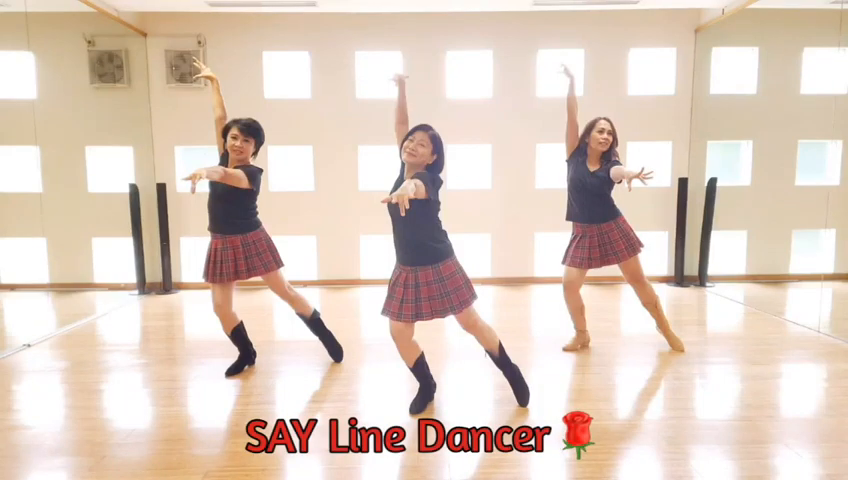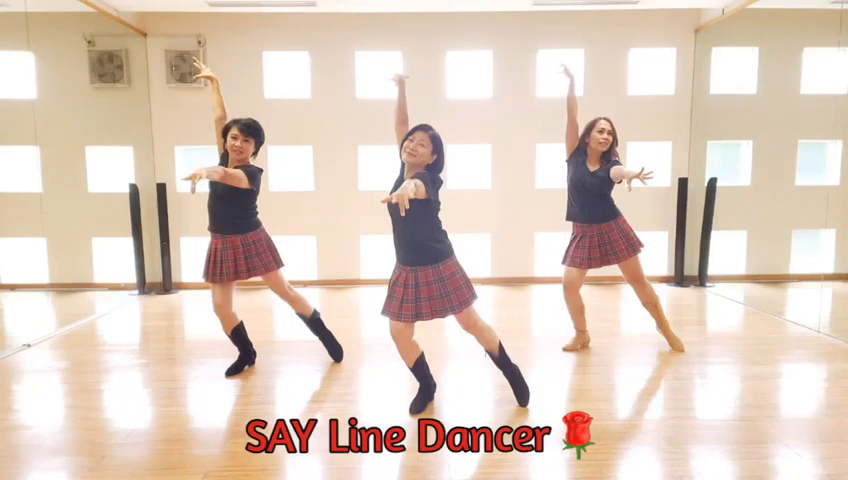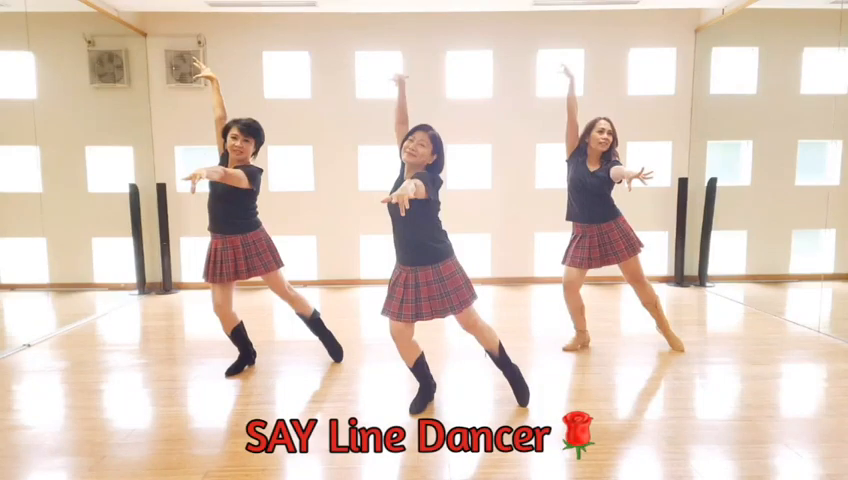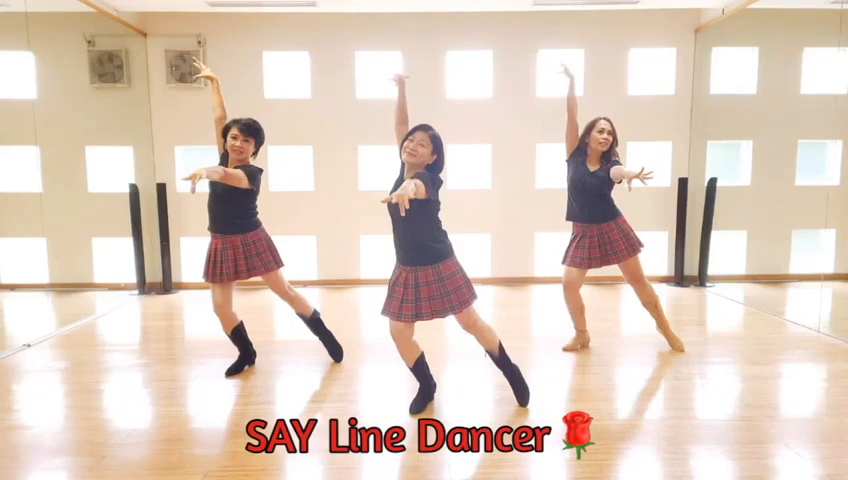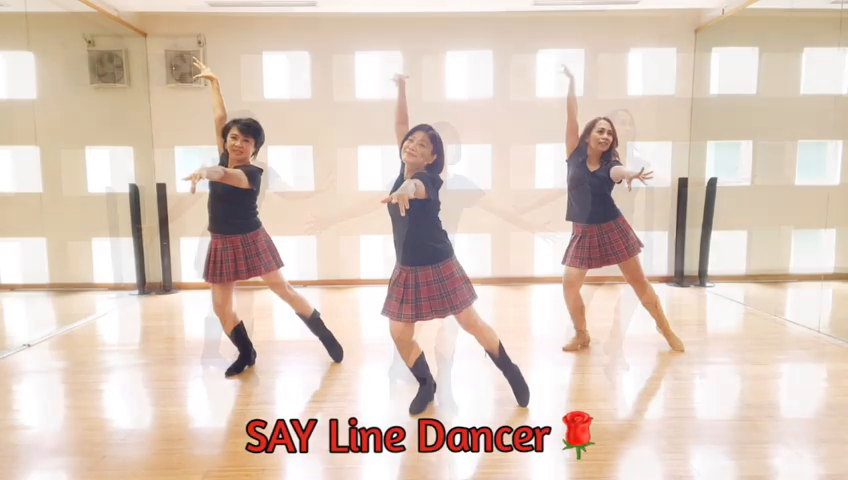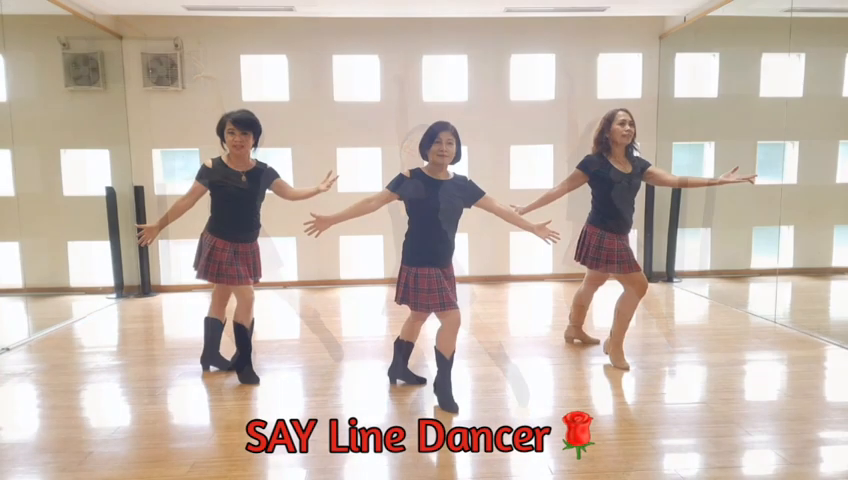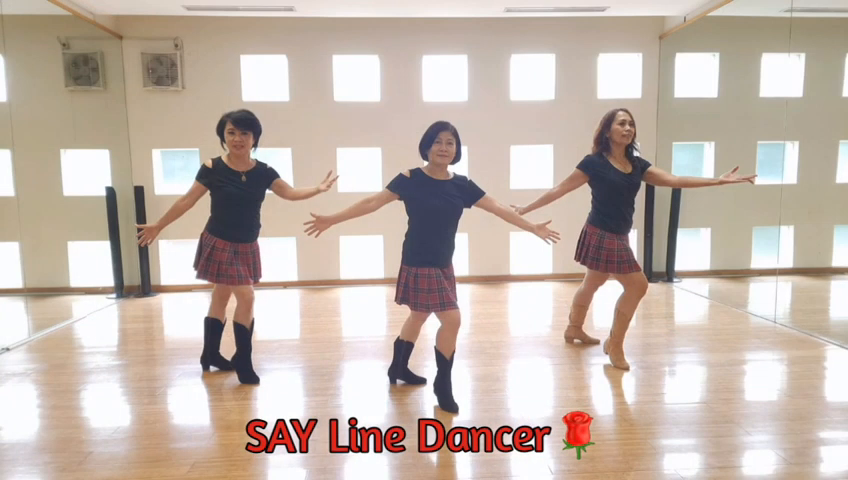
dt=0.4s
person 1, frame 1
left shoulder: (427, 179)
right shoulder: (404, 172)
left elbow: (418, 189)
right elbow: (400, 125)
left wrist: (406, 189)
right wrist: (401, 88)
left hip: (439, 266)
right hip: (408, 269)
left knee: (471, 323)
right knee: (399, 332)
left ankle: (512, 373)
right ankle: (426, 386)
person 1, frame 2
left shoulder: (428, 179)
right shoulder: (404, 171)
left elbow: (418, 187)
right elbow: (400, 125)
left wrist: (407, 188)
right wrist: (401, 89)
left hip: (439, 266)
right hip: (407, 269)
left knee: (471, 323)
right knee: (399, 333)
left ankle: (511, 372)
right ankle: (426, 386)
person 1, frame 3
left shoulder: (428, 179)
right shoulder: (404, 172)
left elbow: (418, 189)
right elbow: (400, 125)
left wrist: (406, 190)
right wrist: (401, 88)
left hip: (439, 266)
right hip: (408, 270)
left knee: (471, 323)
right knee: (399, 332)
left ankle: (511, 372)
right ankle: (426, 386)
person 1, frame 4
left shoulder: (428, 179)
right shoulder: (404, 171)
left elbow: (418, 188)
right elbow: (400, 125)
left wrist: (406, 189)
right wrist: (401, 89)
left hip: (439, 266)
right hip: (407, 270)
left knee: (471, 323)
right knee: (399, 332)
left ankle: (511, 372)
right ankle: (426, 386)
person 1, frame 5
left shoulder: (428, 179)
right shoulder: (404, 172)
left wrist: (406, 190)
left hip: (439, 266)
right hip: (408, 270)
left knee: (471, 323)
right knee: (399, 332)
left ankle: (511, 372)
right ankle: (426, 385)
person 1, frame 6
left shoulder: (461, 184)
right shoulder: (411, 178)
left elbow: (497, 208)
right elbow: (373, 202)
left wrist: (533, 228)
right wrist: (331, 220)
left hip: (442, 265)
right hip: (418, 265)
left knee: (419, 316)
right knee: (451, 319)
left ankle: (398, 368)
right ankle: (443, 384)
person 1, frame 7
left shoulder: (462, 185)
right shoulder: (410, 179)
left elbow: (498, 208)
right elbow: (372, 202)
left wrist: (532, 227)
right wrist: (331, 219)
left hip: (443, 265)
right hip: (418, 264)
left knee: (419, 316)
right knee: (451, 319)
left ankle: (398, 368)
right ankle: (443, 384)
person 2, frame 1
left shoulder: (252, 173)
right shoulder: (225, 159)
left elbow: (225, 176)
right elbow: (220, 118)
left wrist: (205, 171)
right wrist: (214, 82)
left hip: (250, 240)
right hip: (222, 244)
left knee: (285, 291)
right knee: (221, 307)
left ankle: (325, 336)
right ankle: (246, 353)
person 2, frame 2
left shoulder: (251, 173)
right shoulder: (225, 159)
left elbow: (226, 176)
right elbow: (220, 118)
left wrist: (206, 171)
right wrist: (214, 82)
left hip: (250, 240)
right hip: (223, 243)
left knee: (285, 291)
right knee: (221, 306)
left ankle: (325, 336)
right ankle: (246, 353)
person 2, frame 3
left shoulder: (252, 173)
right shoulder: (225, 160)
left elbow: (226, 176)
right elbow: (220, 118)
left wrist: (205, 171)
right wrist: (214, 82)
left hip: (251, 240)
right hip: (222, 244)
left knee: (285, 291)
right knee: (221, 306)
left ankle: (325, 336)
right ankle: (246, 353)
person 2, frame 4
left shoulder: (252, 173)
right shoulder: (225, 160)
left elbow: (226, 176)
right elbow: (220, 118)
left wrist: (206, 171)
right wrist: (214, 83)
left hip: (250, 240)
right hip: (223, 244)
left knee: (284, 290)
right knee: (221, 306)
left ankle: (325, 336)
right ankle: (246, 353)
person 2, frame 5
left shoulder: (253, 173)
right shoulder: (224, 161)
left elbow: (226, 176)
right elbow: (220, 118)
left wrist: (206, 172)
right wrist: (214, 82)
left hip: (249, 240)
right hip: (222, 244)
left knee: (284, 290)
right knee: (221, 306)
left ankle: (326, 336)
right ankle: (246, 353)
person 2, frame 6
left shoulder: (264, 172)
right shoulder: (212, 168)
left elbow: (290, 193)
right elbow: (187, 201)
left wrist: (317, 189)
right wrist: (158, 225)
left hip: (247, 246)
right hip: (219, 244)
left knee: (222, 297)
right knee: (245, 297)
left ankle: (211, 355)
right ankle: (243, 360)
person 2, frame 7
left shoulder: (264, 172)
right shoulder: (212, 168)
left elbow: (290, 193)
right elbow: (187, 201)
left wrist: (318, 189)
right wrist: (158, 226)
left hip: (247, 247)
right hip: (219, 244)
left knee: (221, 297)
right knee: (245, 297)
left ankle: (211, 355)
right ankle: (243, 362)
person 3, frame 1
left shoulder: (610, 165)
right shoulder: (575, 156)
left elbow: (619, 172)
right elbow: (571, 115)
left wrist: (630, 175)
right wrist: (571, 81)
left hip: (612, 228)
right hip: (583, 232)
left knee: (638, 280)
right knee: (569, 284)
left ankle: (665, 329)
right ankle: (581, 334)
person 3, frame 2
left shoulder: (610, 165)
right shoulder: (575, 156)
left elbow: (619, 172)
right elbow: (571, 116)
left wrist: (630, 174)
right wrist: (571, 82)
left hip: (612, 228)
right hip: (583, 232)
left knee: (638, 280)
right knee: (569, 284)
left ankle: (665, 328)
right ankle: (581, 334)
person 3, frame 3
left shoulder: (611, 165)
right shoulder: (575, 157)
left elbow: (619, 172)
right elbow: (571, 116)
left wrist: (630, 175)
right wrist: (571, 82)
left hip: (612, 228)
right hip: (583, 232)
left knee: (638, 280)
right knee: (569, 284)
left ankle: (665, 328)
right ankle: (581, 334)
person 3, frame 4
left shoulder: (610, 165)
right shoulder: (575, 156)
left elbow: (619, 173)
right elbow: (571, 117)
left wrist: (630, 175)
right wrist: (571, 82)
left hip: (612, 228)
right hip: (584, 232)
left knee: (638, 280)
right knee: (569, 284)
left ankle: (665, 328)
right ankle: (581, 334)
person 3, frame 5
left shoulder: (610, 165)
right shoulder: (576, 157)
left elbow: (619, 172)
right elbow: (571, 118)
left wrist: (631, 175)
right wrist: (571, 82)
left hip: (613, 229)
right hip: (585, 232)
left knee: (638, 282)
right knee: (569, 284)
left ankle: (666, 330)
right ankle: (581, 335)
person 3, frame 6
left shoulder: (637, 165)
right shoulder: (593, 163)
left elbow: (673, 180)
right elbow: (560, 189)
left wrist: (717, 181)
right wrist: (526, 209)
left hip: (617, 237)
right hip: (601, 235)
left knee: (591, 284)
right knee: (637, 286)
person 3, frame 7
left shoulder: (637, 164)
right shoulder: (594, 162)
left elbow: (674, 180)
right elbow: (560, 189)
left wrist: (719, 180)
right wrist: (526, 209)
left hip: (618, 237)
right hip: (601, 235)
left knee: (591, 284)
right knee: (636, 285)
right ankle: (615, 345)
